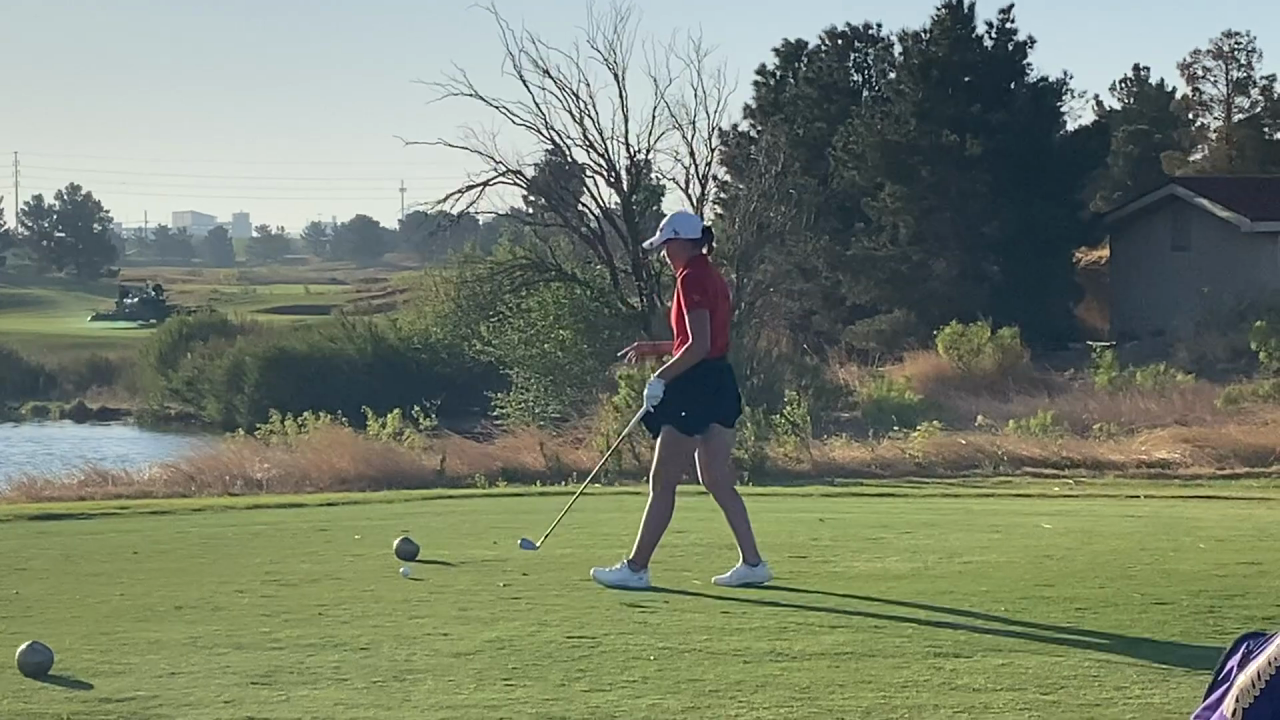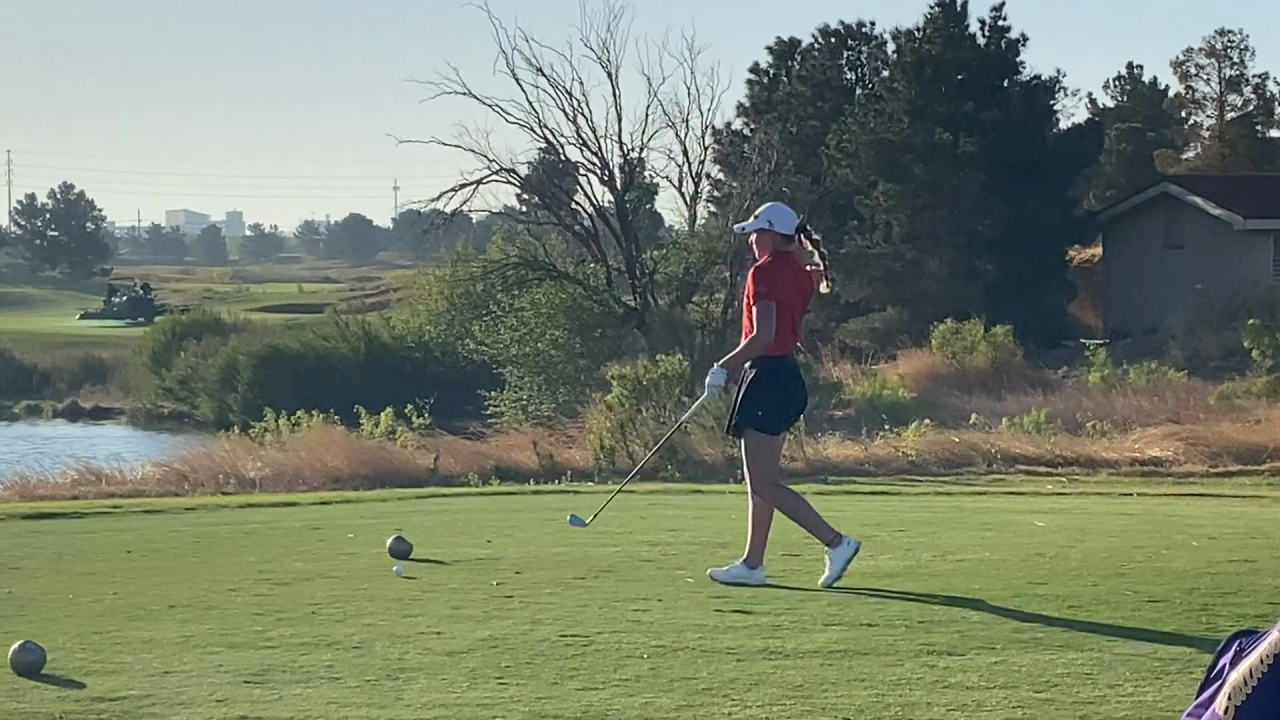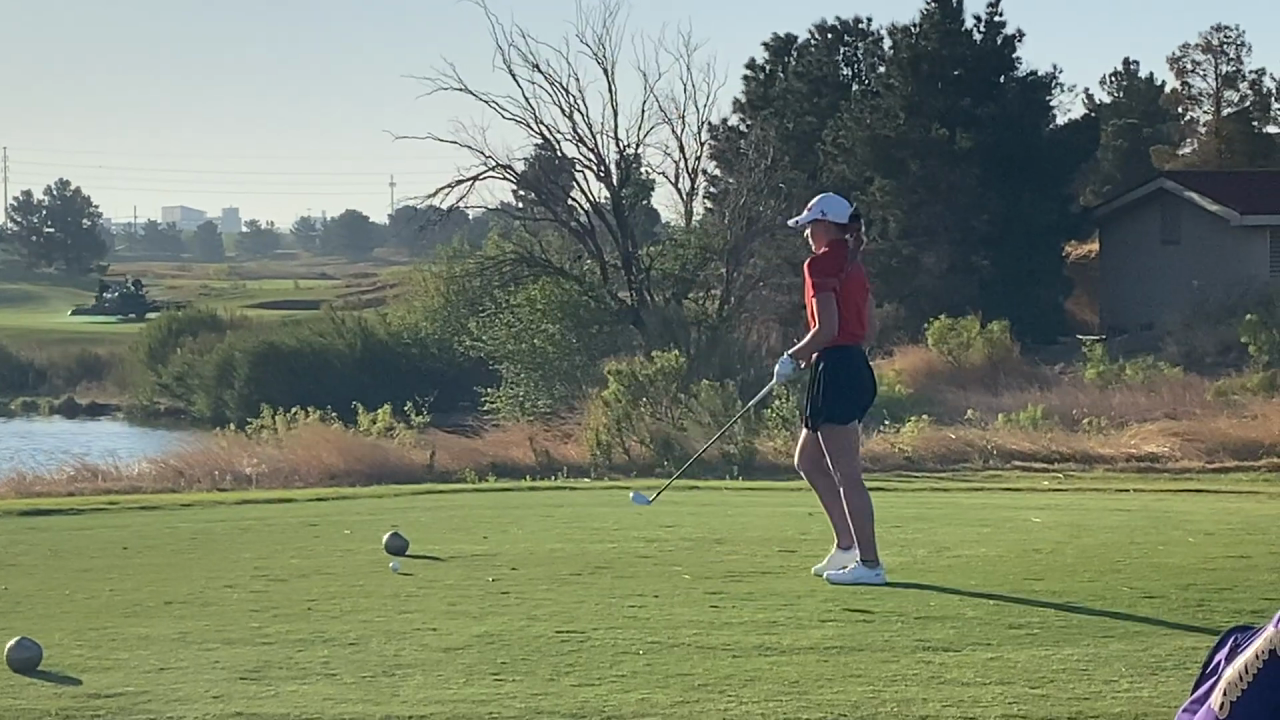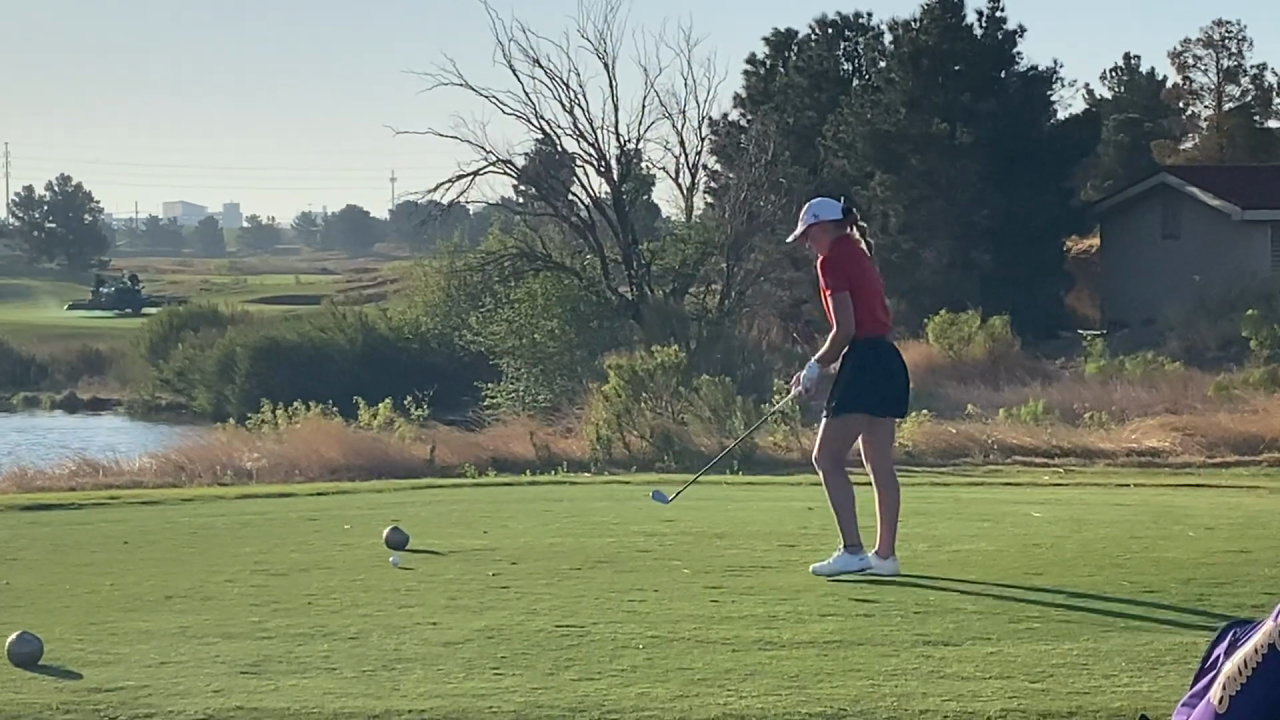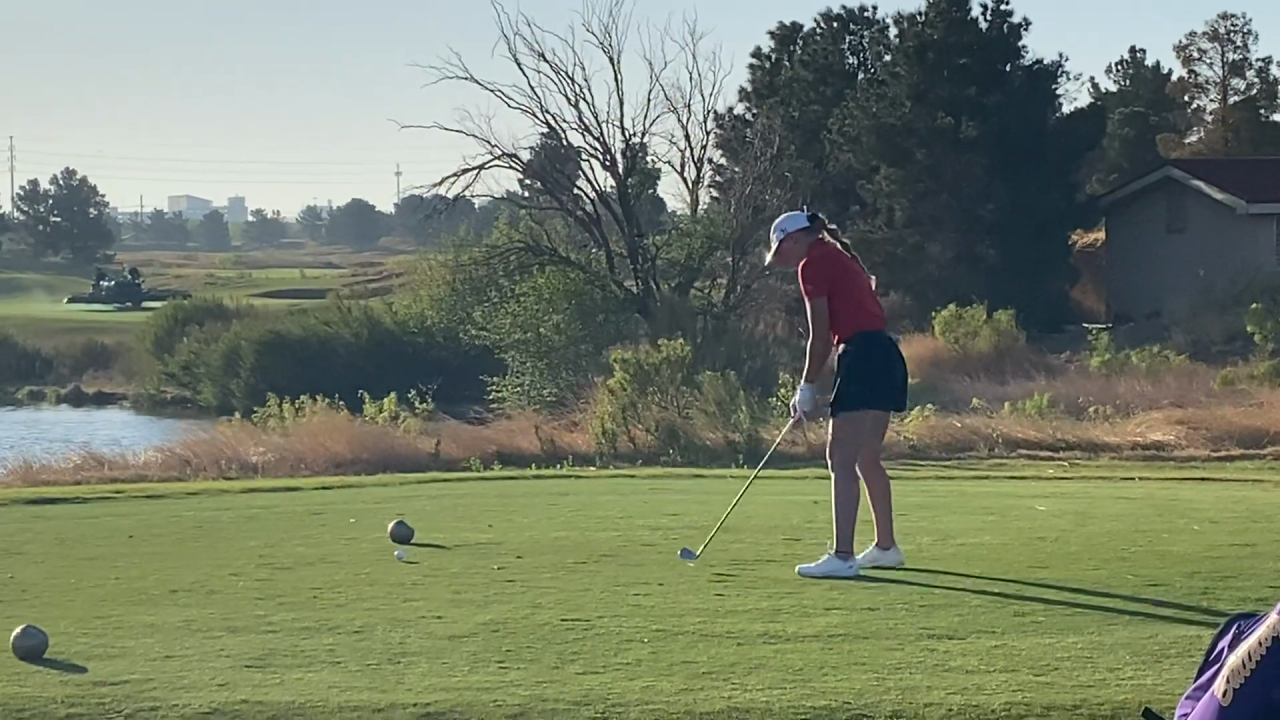
dt=0.4s
person 1, frame 1
left shoulder: (691, 278)
right shoulder: (711, 277)
left elbow: (700, 345)
left wrist: (660, 378)
right wrist: (655, 348)
left hip: (699, 387)
right hip: (721, 383)
left knee: (662, 480)
right knee: (716, 480)
left ankle: (636, 567)
right ankle: (752, 563)
person 1, frame 2
left shoulder: (764, 272)
right shoulder: (802, 274)
left elbow: (762, 338)
left wrist: (722, 368)
left hip: (768, 379)
right hip: (787, 377)
left knee: (765, 484)
right knee: (758, 476)
left ankle: (837, 542)
right ankle: (750, 565)
person 1, frame 3
left shoulder: (820, 263)
right shoulder: (853, 264)
left elbow: (825, 330)
right elbow: (869, 327)
left wrist: (790, 358)
left hip: (836, 370)
right hip: (856, 366)
left knee: (845, 474)
right knee: (808, 460)
left ankle: (869, 563)
right ankle: (847, 547)
person 1, frame 4
left shoulder: (832, 260)
right shoulder: (859, 255)
left elbow: (845, 329)
left wrist: (815, 366)
right wrist: (820, 366)
left hip: (865, 364)
right hip: (887, 361)
left knee: (827, 457)
right knee: (880, 465)
left ankle: (852, 550)
right ankle: (885, 553)
person 1, frame 5
left shoulder: (812, 264)
right shoulder: (837, 257)
left elbow: (820, 336)
left wrist: (806, 388)
right wrist: (812, 388)
left hip: (863, 359)
right hip: (885, 357)
left knee: (841, 460)
right knee: (867, 459)
left ankle: (842, 556)
right ankle: (886, 545)
